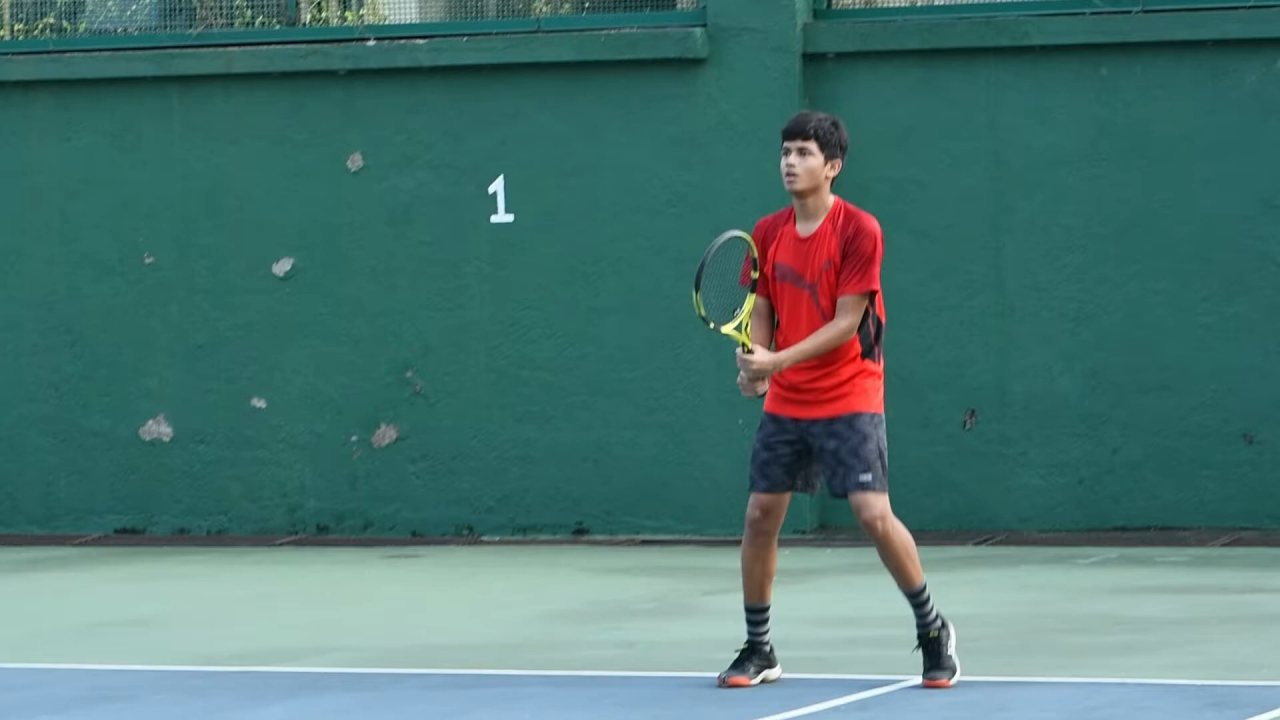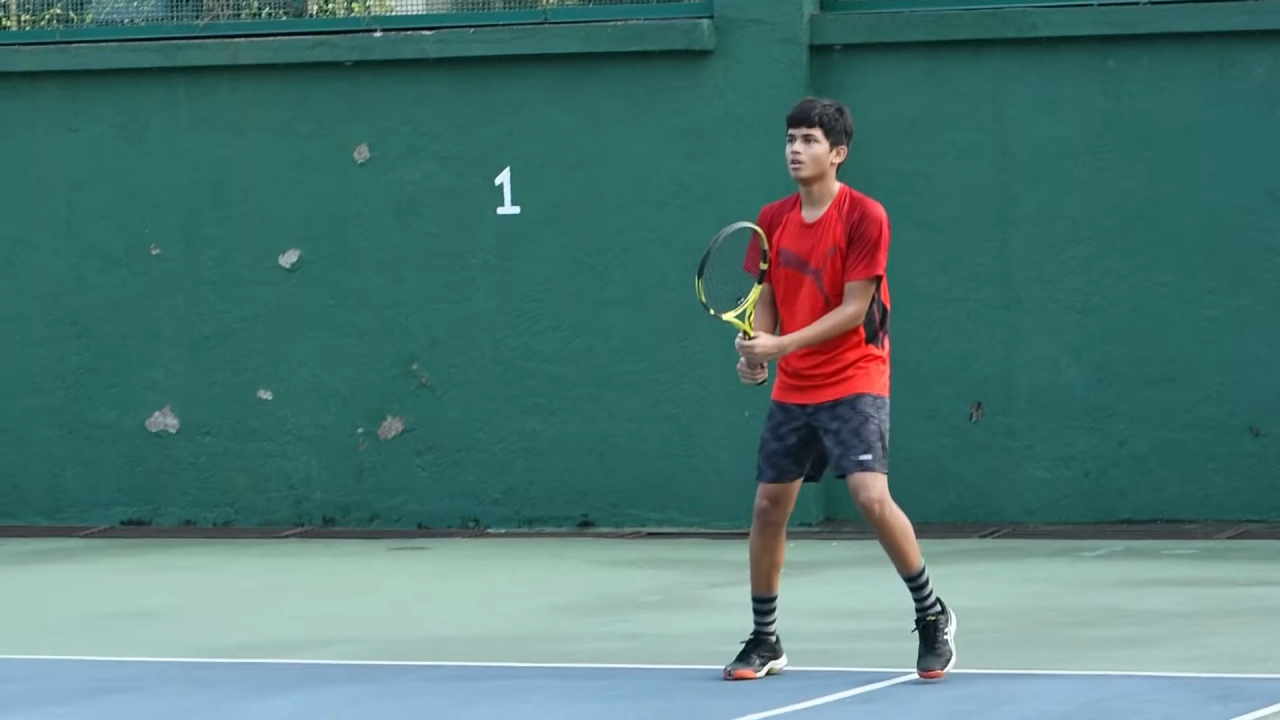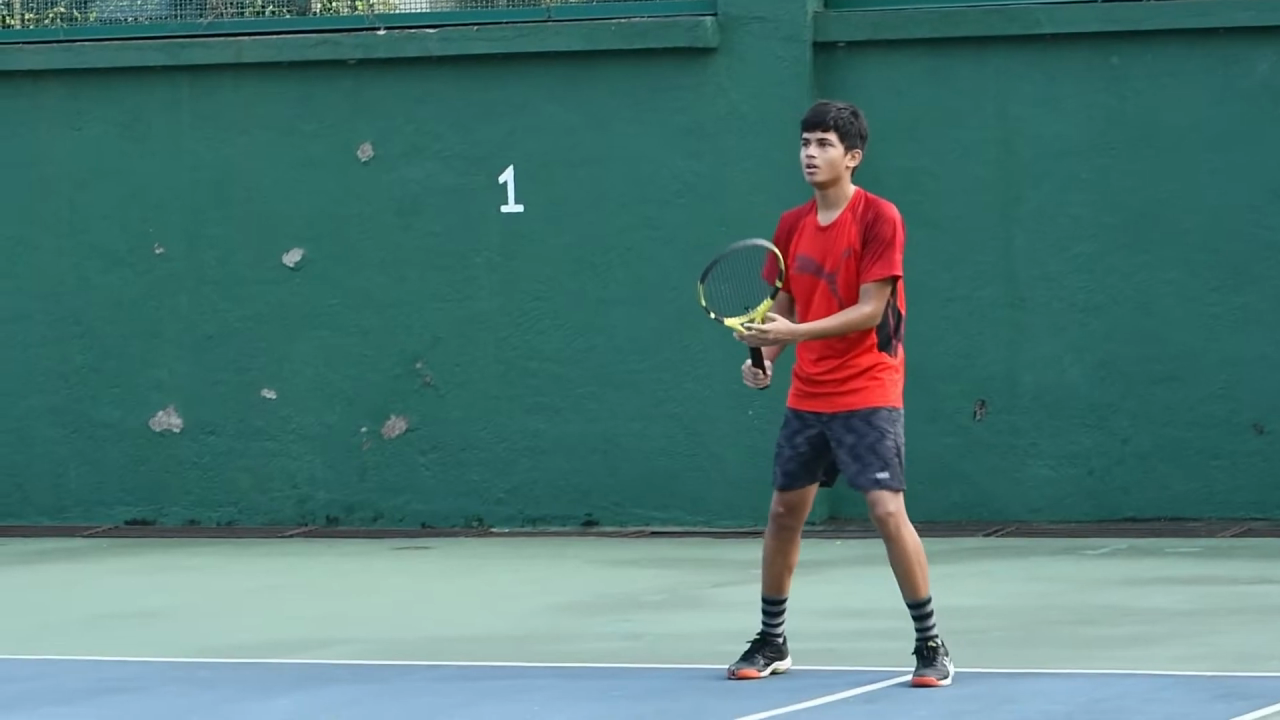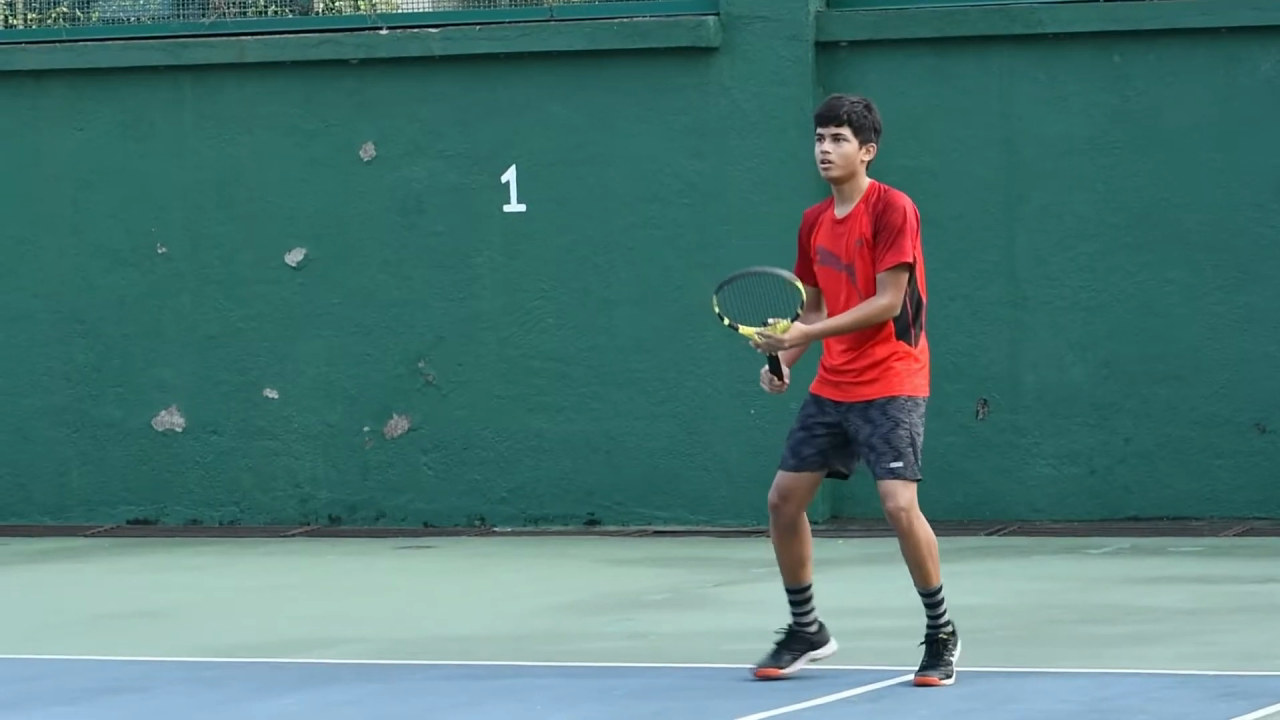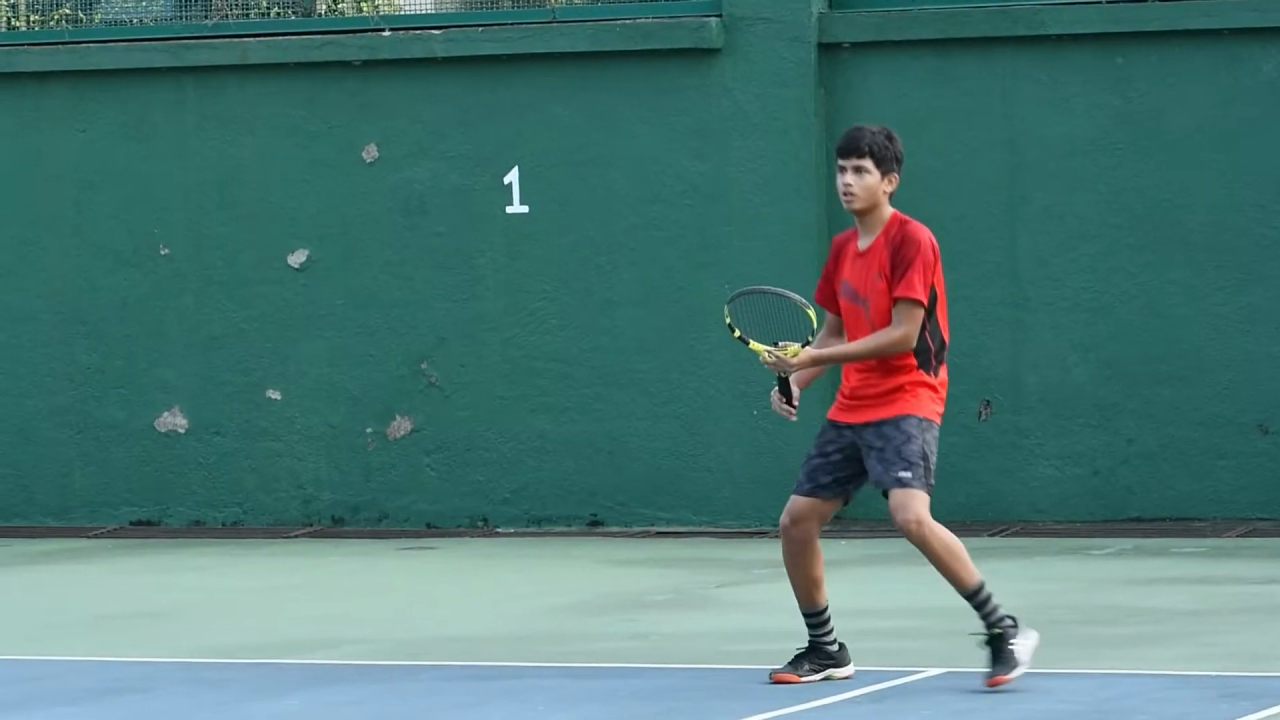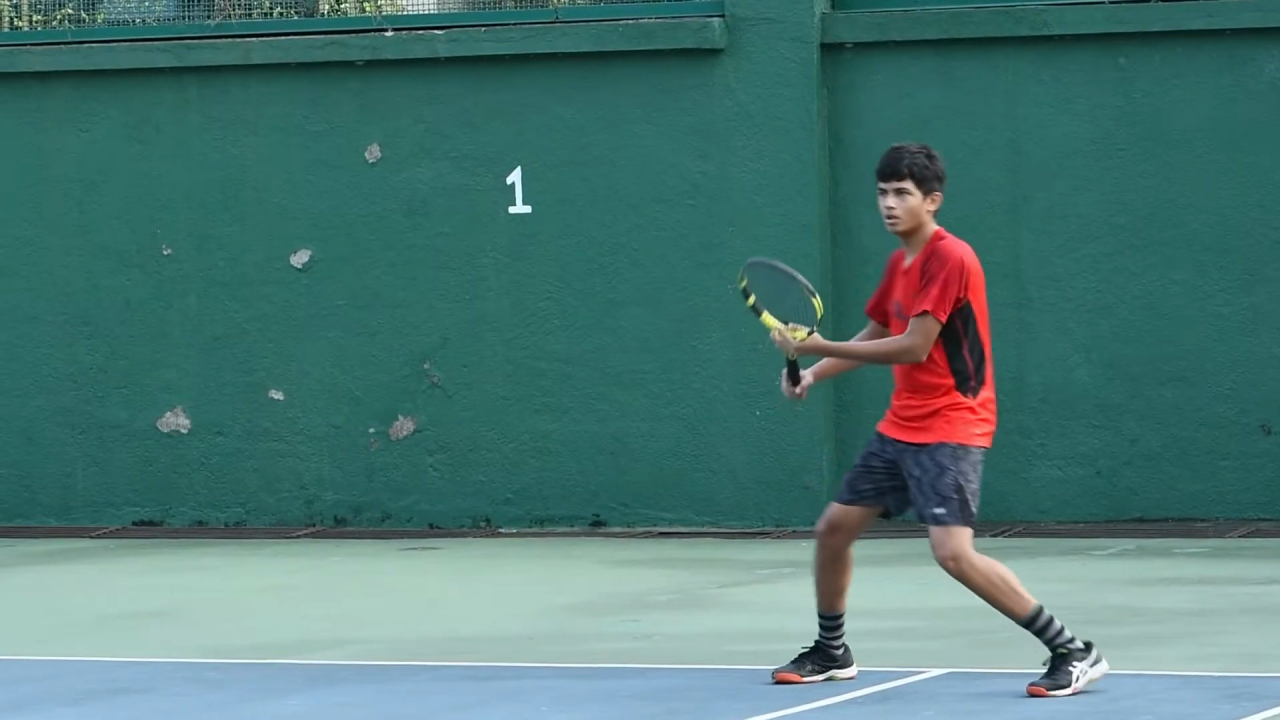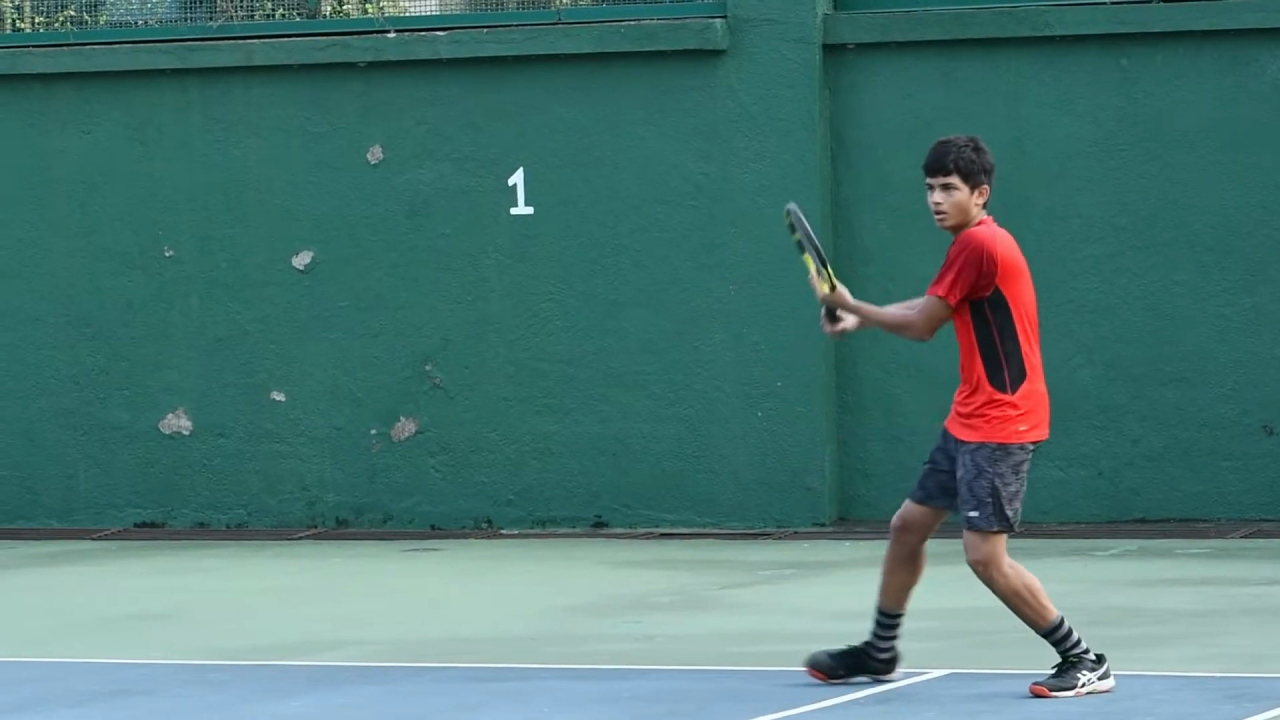
dt=0.3s
person 1, frame 1
left shoulder: (860, 230)
right shoulder: (768, 232)
left elbow: (846, 323)
left wrist: (778, 360)
right wrist: (754, 364)
left hip: (849, 399)
right hip: (785, 403)
left knee: (873, 515)
right knee: (759, 517)
left ankle: (932, 628)
right ankle: (758, 649)
person 1, frame 2
left shoulder: (866, 216)
right shoulder: (772, 218)
left elbow: (854, 309)
left wrist: (783, 345)
right wrist: (756, 350)
left hip: (855, 382)
right hip: (793, 390)
left knee: (871, 496)
right knee: (768, 508)
left ankle: (931, 612)
right ankle: (765, 639)
person 1, frame 3
left shoulder: (880, 217)
right shoulder: (790, 226)
left elbow: (871, 311)
left wrist: (792, 332)
right wrist: (764, 354)
left hip: (868, 396)
right hip: (807, 397)
left knee: (888, 513)
right knee: (783, 514)
left ankle: (931, 645)
right ankle: (772, 640)
person 1, frame 4
left shoulder: (893, 207)
right shoulder: (813, 222)
left elbow: (889, 301)
left wrist: (809, 333)
right wrist: (785, 356)
left hip: (891, 384)
right hip: (832, 387)
left knee: (899, 506)
right knee: (783, 500)
left ankle: (941, 634)
right ankle: (806, 630)
person 1, frame 5
left shoulder: (913, 241)
right shoulder: (842, 247)
left elbow: (902, 337)
left wrist: (814, 357)
right wrist: (794, 381)
left hip: (907, 403)
right hip: (850, 411)
left knee: (912, 518)
right knee: (795, 526)
left ankle: (1005, 629)
right ankle: (824, 648)
person 1, frame 6
left shoulder: (949, 257)
right shoulder: (897, 263)
left elbow: (914, 347)
right elbow: (873, 335)
left wrist: (824, 346)
right wrist: (813, 372)
left hip: (953, 428)
right hip: (899, 428)
left knee: (953, 553)
right knee: (832, 529)
left ankle: (1074, 651)
right ankle: (830, 650)
person 1, frame 7
left shoulder: (978, 243)
right shoulder: (974, 243)
left elbow: (922, 327)
right elbow: (931, 304)
left wrist: (856, 305)
right wrist: (860, 314)
left hip: (1003, 425)
right hip: (968, 421)
left knee: (984, 556)
right knee: (906, 528)
left ankle: (1086, 662)
right ankle: (880, 648)
